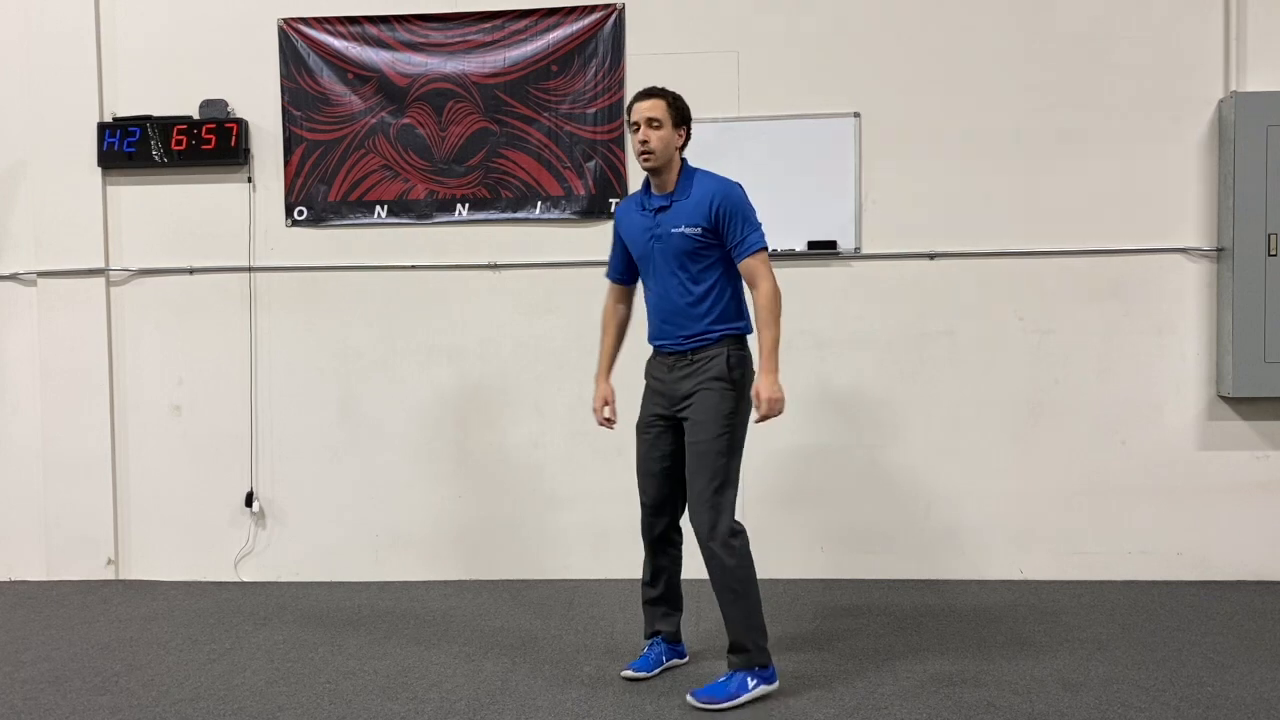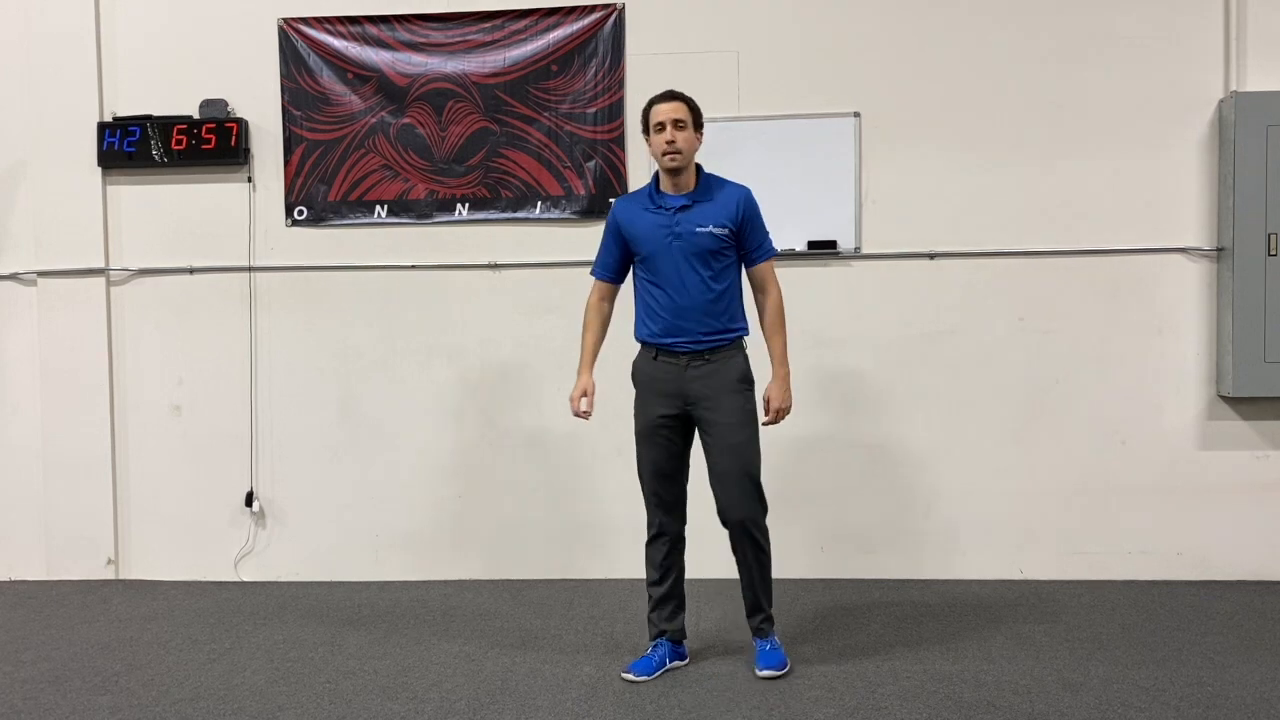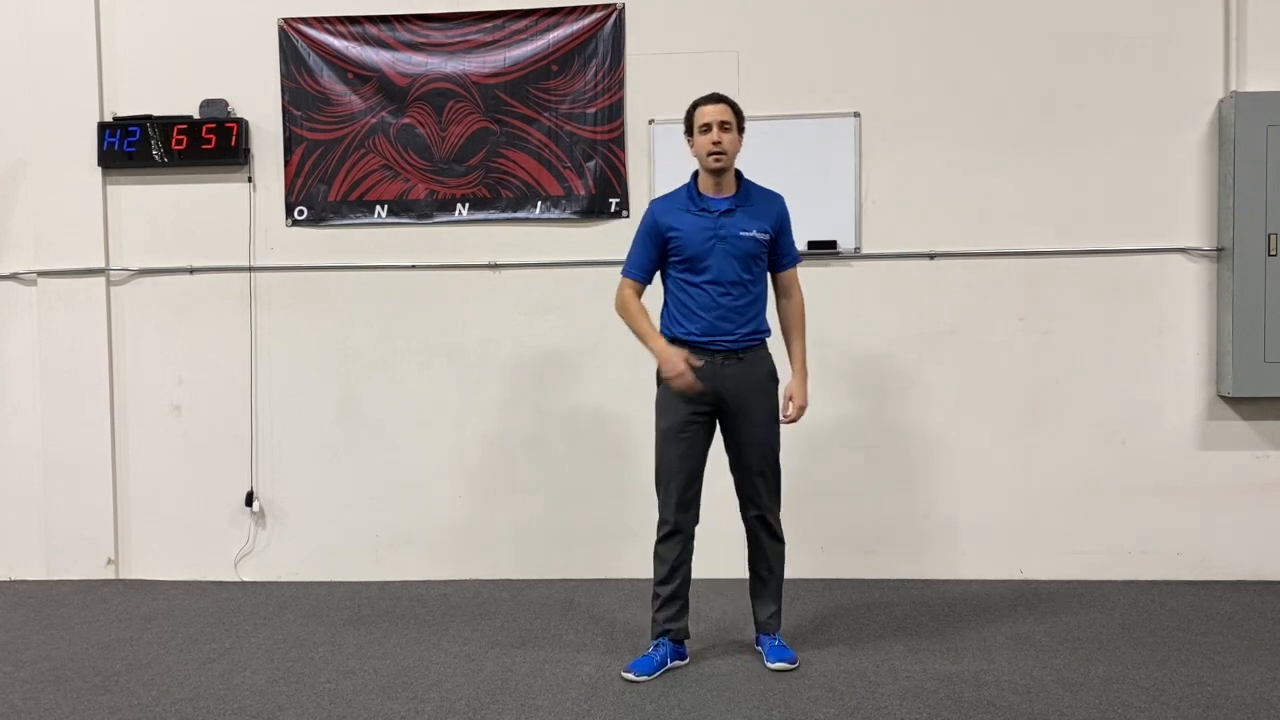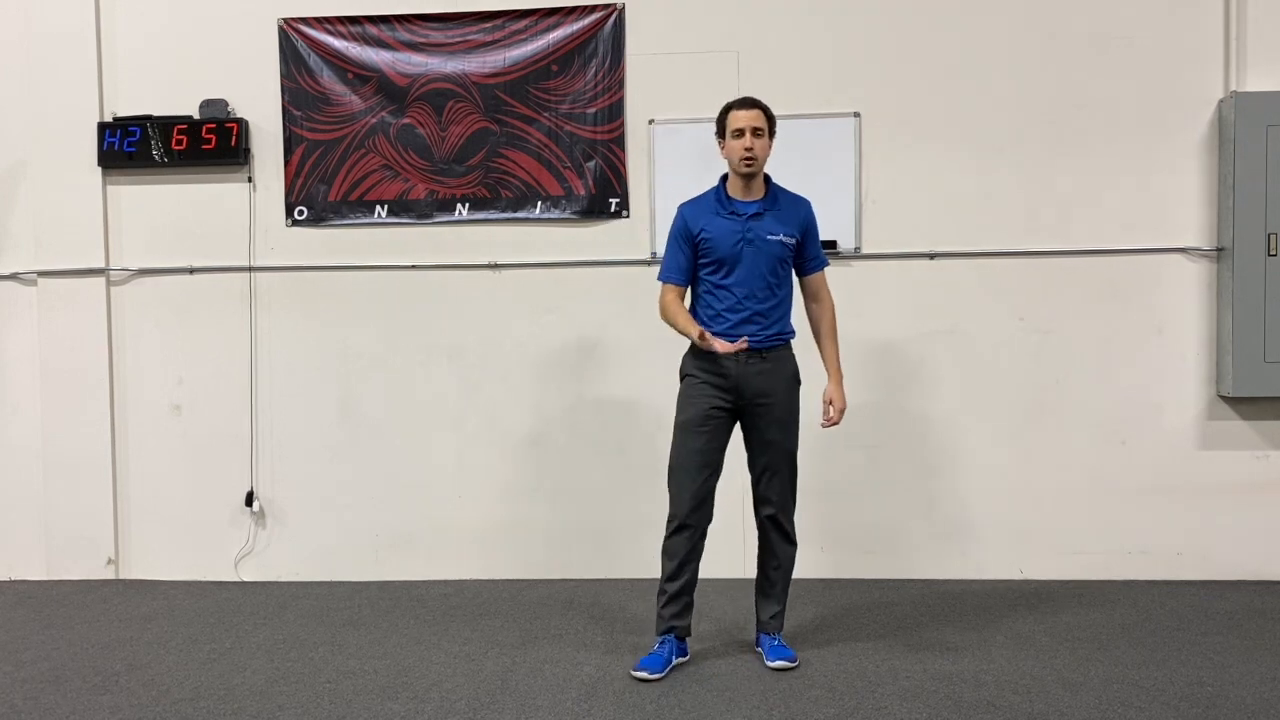
dt=0.3s
person 1, frame 1
left shoulder: (721, 196)
right shoulder: (627, 214)
left elbow: (762, 284)
right elbow: (619, 298)
left wrist: (767, 370)
right wrist: (603, 376)
left hip: (718, 369)
right hip: (662, 373)
left knee: (711, 516)
right knee: (657, 516)
left ankle: (750, 665)
right ankle: (664, 637)
person 1, frame 2
left shoulder: (735, 201)
right shoulder: (627, 213)
left elbow: (767, 289)
right elbow: (602, 295)
left wrist: (780, 373)
right wrist: (585, 371)
left hip: (723, 369)
right hip: (656, 373)
left knee: (741, 507)
right knee: (663, 517)
left ankle: (764, 630)
right ankle: (667, 638)
person 1, frame 3
left shoulder: (770, 208)
right shoulder: (664, 212)
left elbow: (789, 294)
right elbow: (627, 294)
left wrist: (799, 374)
right wrist: (660, 350)
left hip: (751, 370)
right hip: (685, 373)
left knee: (762, 509)
right knee: (675, 511)
left ankle: (769, 630)
right ankle: (669, 638)
person 1, frame 4
left shoulder: (797, 212)
right shoulder: (693, 215)
left elbow: (817, 298)
right elbow: (670, 301)
left wrist: (834, 376)
right wrist: (700, 337)
left hip: (774, 370)
right hip: (707, 371)
left knee: (776, 508)
right knee: (688, 505)
left ankle: (770, 629)
right ankle: (671, 635)
